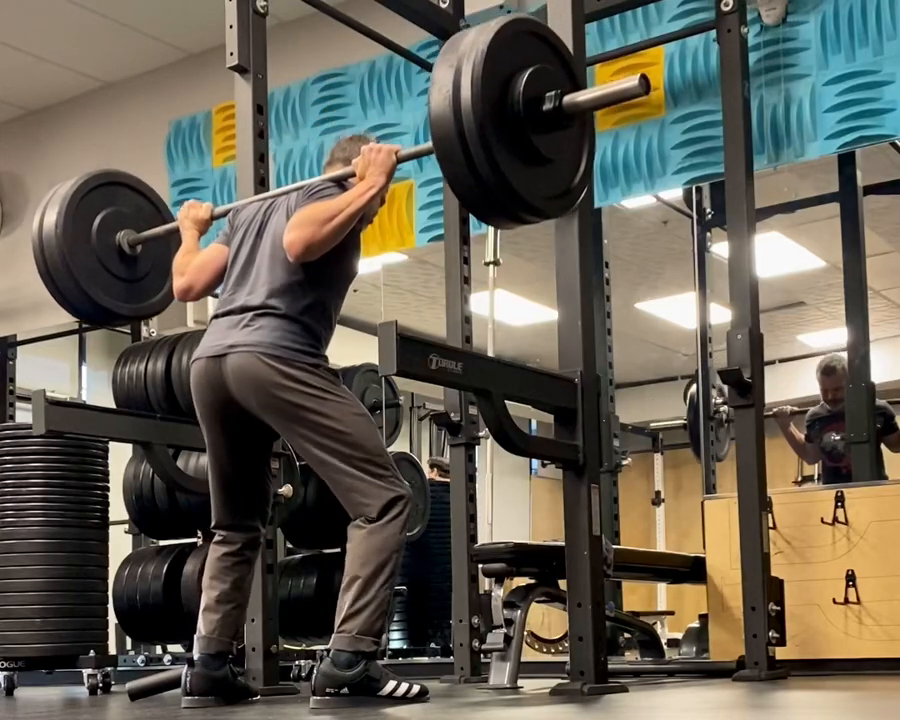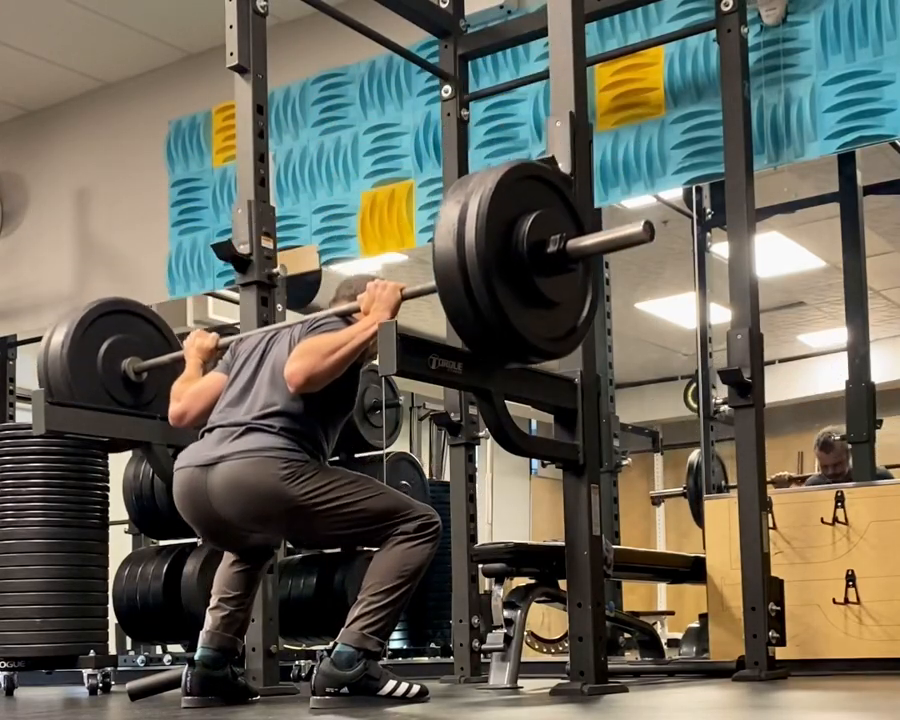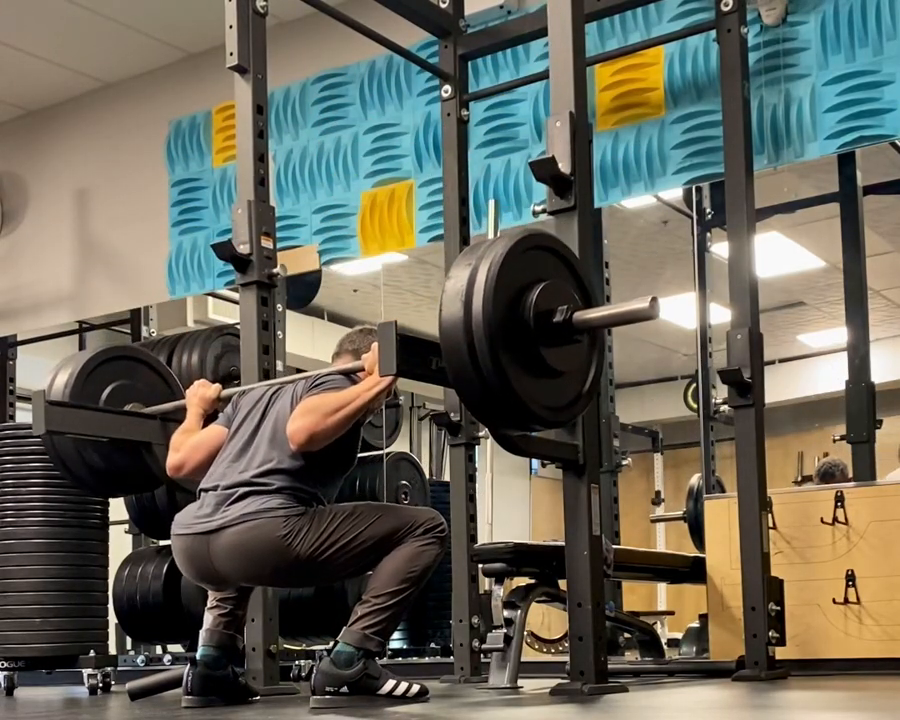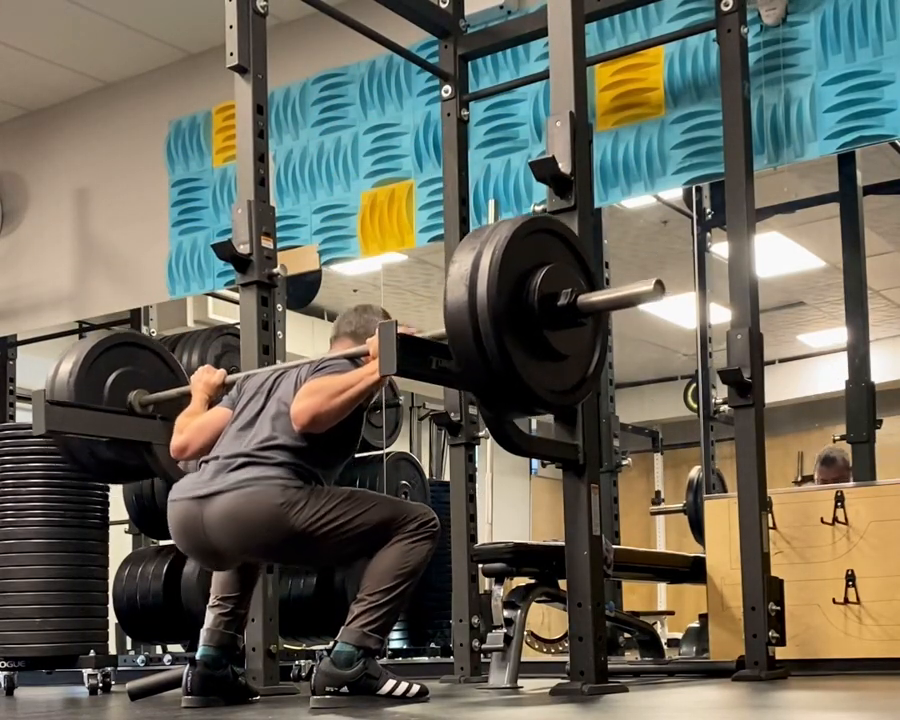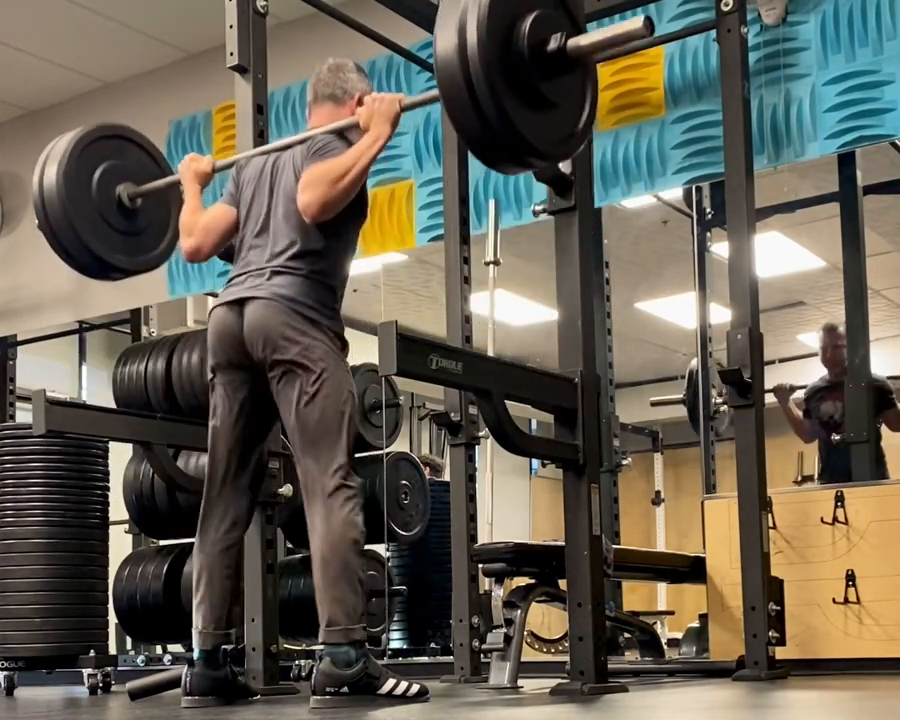
dt=1s
person 1, frame 1
left shoulder: (252, 210)
right shoulder: (336, 193)
left elbow: (186, 285)
right elbow: (300, 241)
left wrist: (190, 231)
right wrist: (373, 182)
left hip: (211, 361)
right hip: (275, 357)
left knee: (236, 523)
right knee: (382, 498)
left ankle: (210, 664)
right ankle: (348, 662)
person 1, frame 2
left shoulder: (253, 340)
right shoulder: (339, 328)
left elbow: (181, 411)
right elbow: (300, 373)
left wrist: (195, 359)
right wrist: (376, 319)
left hip: (191, 479)
right hip: (259, 471)
left knee: (251, 544)
right knee: (416, 525)
left ankle: (211, 666)
right ankle: (348, 665)
person 1, frame 3
left shoulder: (255, 393)
right shoulder: (340, 383)
left elbow: (179, 462)
right elbow: (302, 432)
left wrist: (196, 409)
right wrist: (380, 379)
left hip: (190, 545)
right hip: (259, 534)
right knee: (424, 529)
left ankle: (211, 667)
right ankle: (346, 667)
person 1, frame 4
left shoulder: (259, 378)
right shoulder: (347, 369)
left elbow: (182, 445)
right elbow: (305, 414)
left wrist: (202, 395)
right wrist: (383, 365)
left hip: (184, 517)
right hip: (254, 507)
right knee: (415, 524)
left ankle: (211, 666)
right ankle: (348, 666)
person 1, frame 5
left shoulder: (254, 162)
right shoulder: (342, 143)
left elbow: (194, 243)
right elbow: (314, 201)
left wrist: (192, 183)
right wrist: (377, 134)
left hip: (227, 317)
right hip: (291, 315)
left knee: (227, 495)
right knee: (331, 487)
left ankle: (209, 660)
right ankle: (343, 659)
